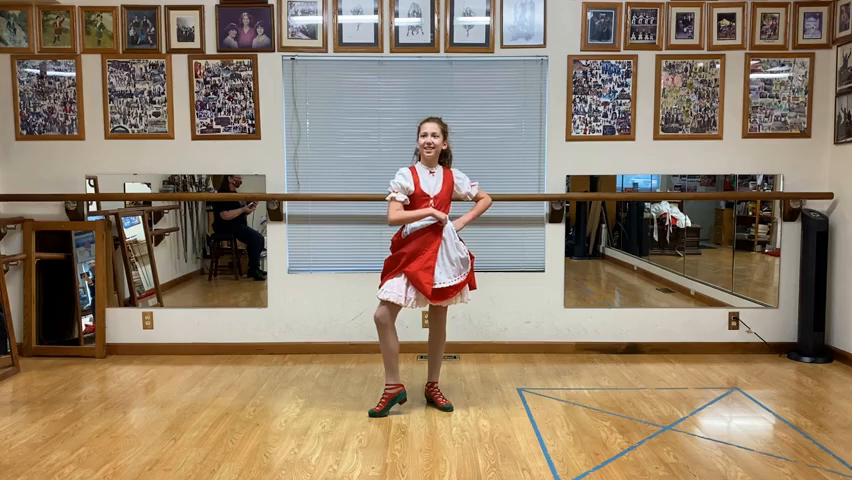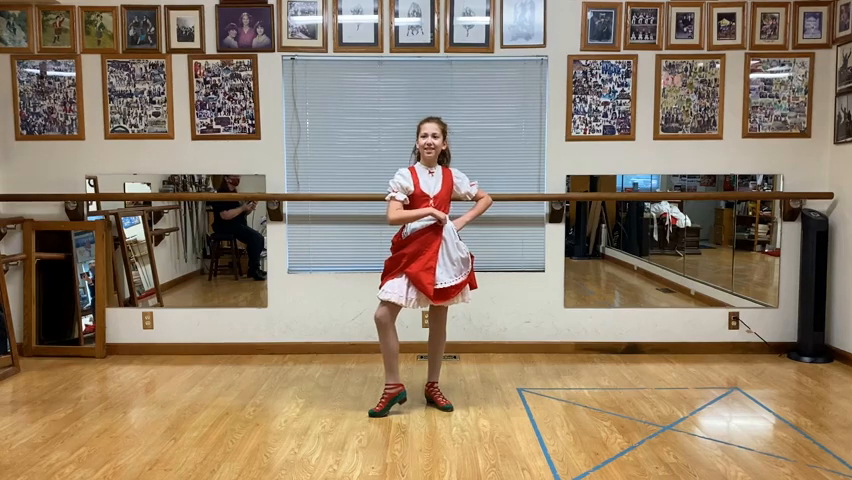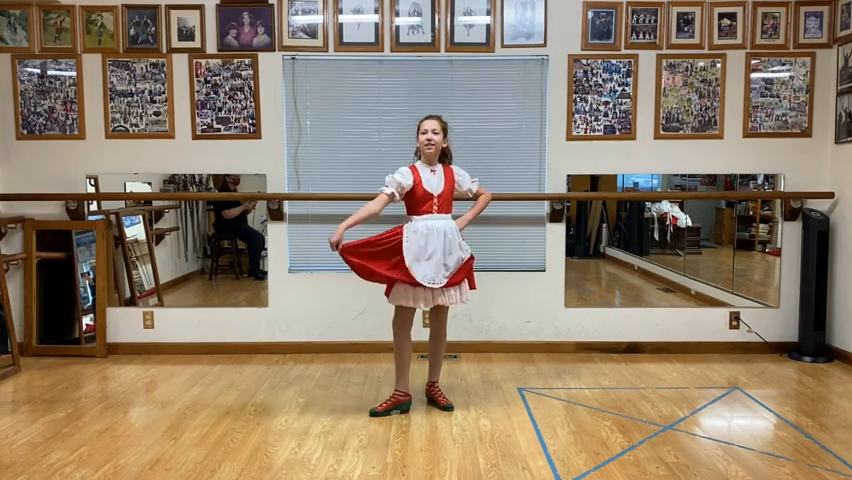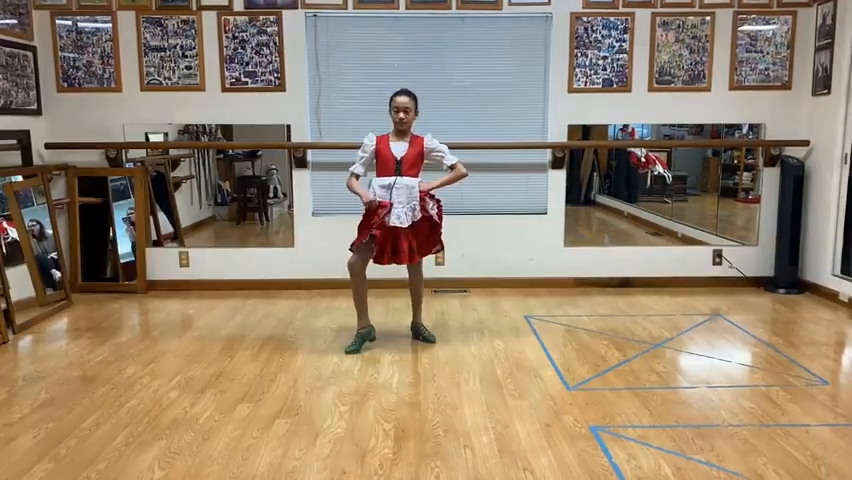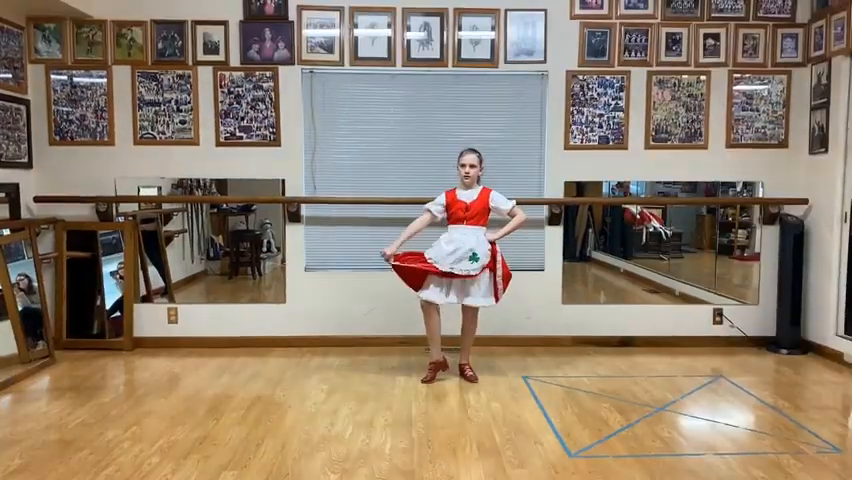
dt=1s
person 1, frame 1
left shoulder: (453, 176)
right shoulder: (405, 176)
left elbow: (485, 199)
right elbow: (393, 217)
left wrist: (461, 222)
right wrist: (431, 212)
left hip: (443, 251)
right hip: (411, 251)
left knee: (438, 320)
right knee: (383, 316)
left ankle: (432, 387)
right ankle: (393, 387)
person 1, frame 2
left shoulder: (452, 176)
right shoulder: (405, 176)
left elbow: (485, 199)
right elbow: (392, 216)
left wrist: (462, 221)
right wrist: (430, 211)
left hip: (443, 250)
right hip: (412, 250)
left knee: (438, 320)
right knee: (383, 315)
left ankle: (432, 387)
right ankle: (393, 386)
person 1, frame 3
left shoulder: (454, 174)
right shoulder: (406, 174)
left elbow: (485, 195)
right elbow: (377, 204)
left wrist: (464, 221)
right wrist: (342, 228)
left hip: (446, 248)
right hip: (415, 249)
left knee: (439, 320)
right knee: (401, 322)
left ankle: (433, 386)
right ankle: (401, 393)
person 1, frame 4
left shoulder: (425, 143)
right shoulder: (375, 142)
left elbow: (461, 171)
right elbow: (351, 178)
left wrist: (431, 186)
right wrist: (363, 193)
left hip: (412, 209)
right hip: (380, 210)
left knee: (415, 266)
right knee: (355, 264)
left ankle: (417, 323)
right ankle: (364, 327)
person 1, frame 5
left shoulder: (490, 196)
right shoulder: (447, 197)
left elbow: (520, 216)
right elbow: (422, 221)
left wrist: (496, 235)
right wrist: (394, 246)
left hip: (477, 254)
right hip: (447, 253)
left knee: (470, 309)
right knee: (428, 301)
